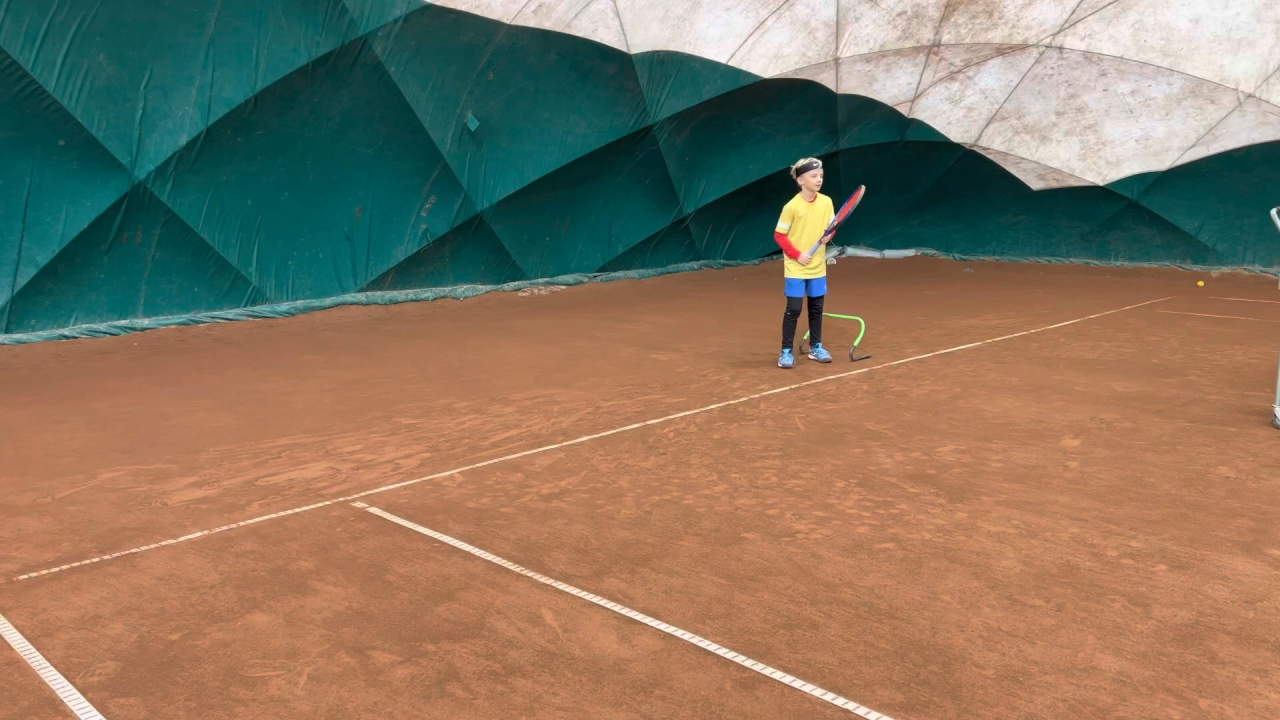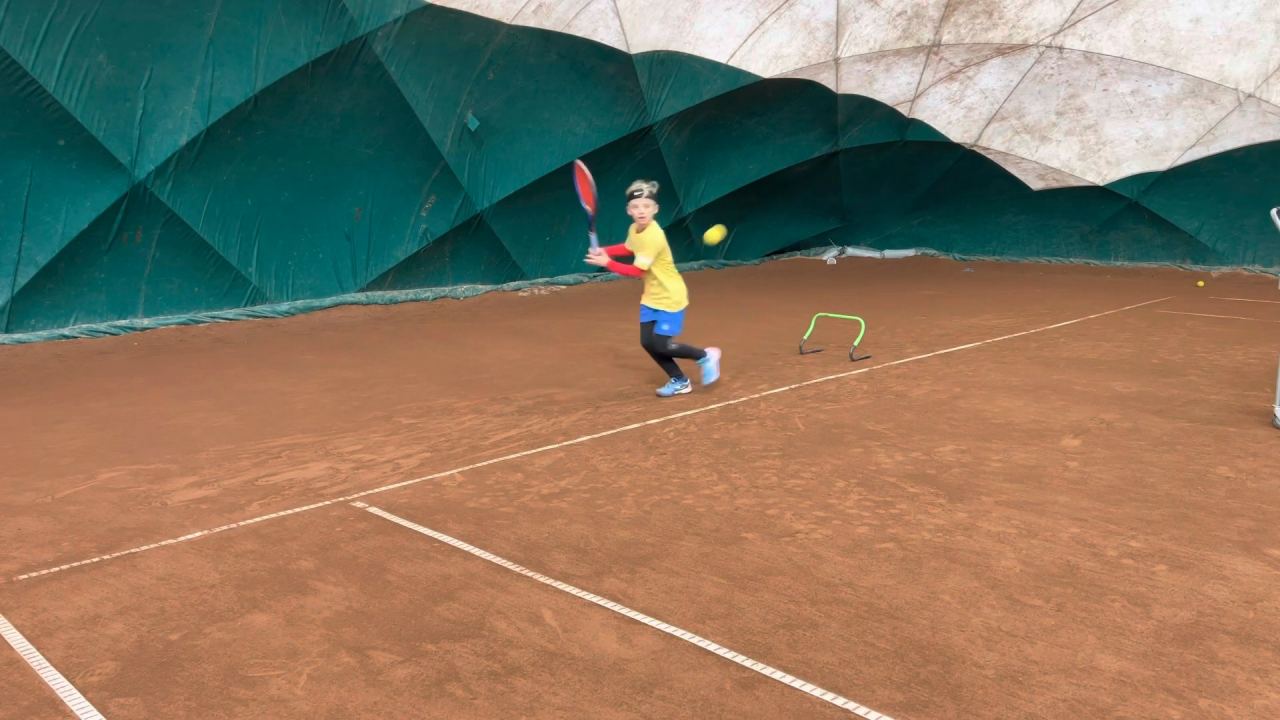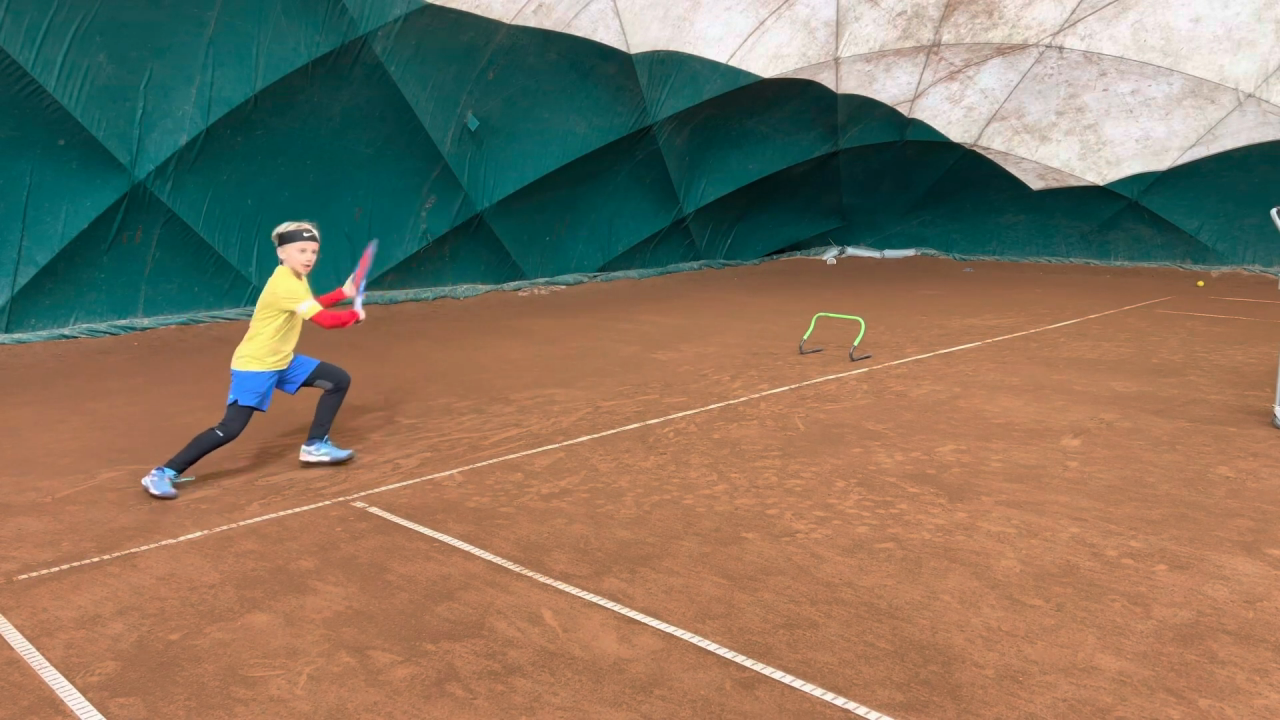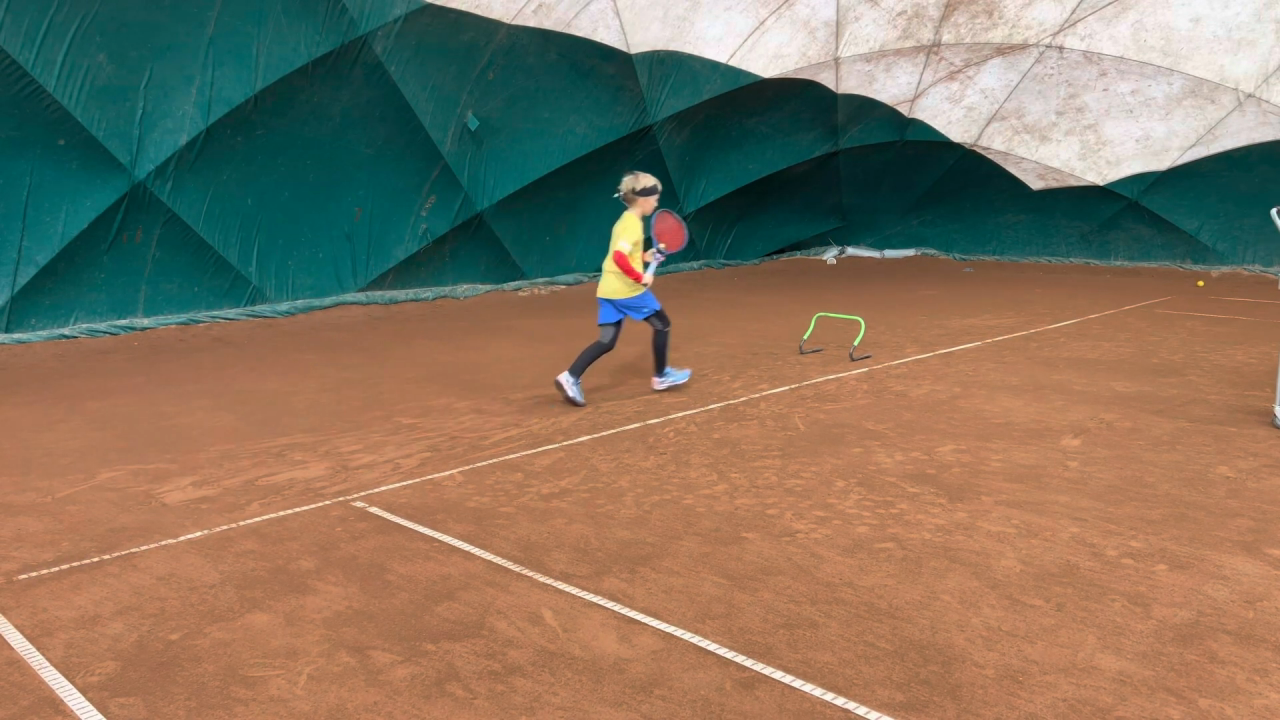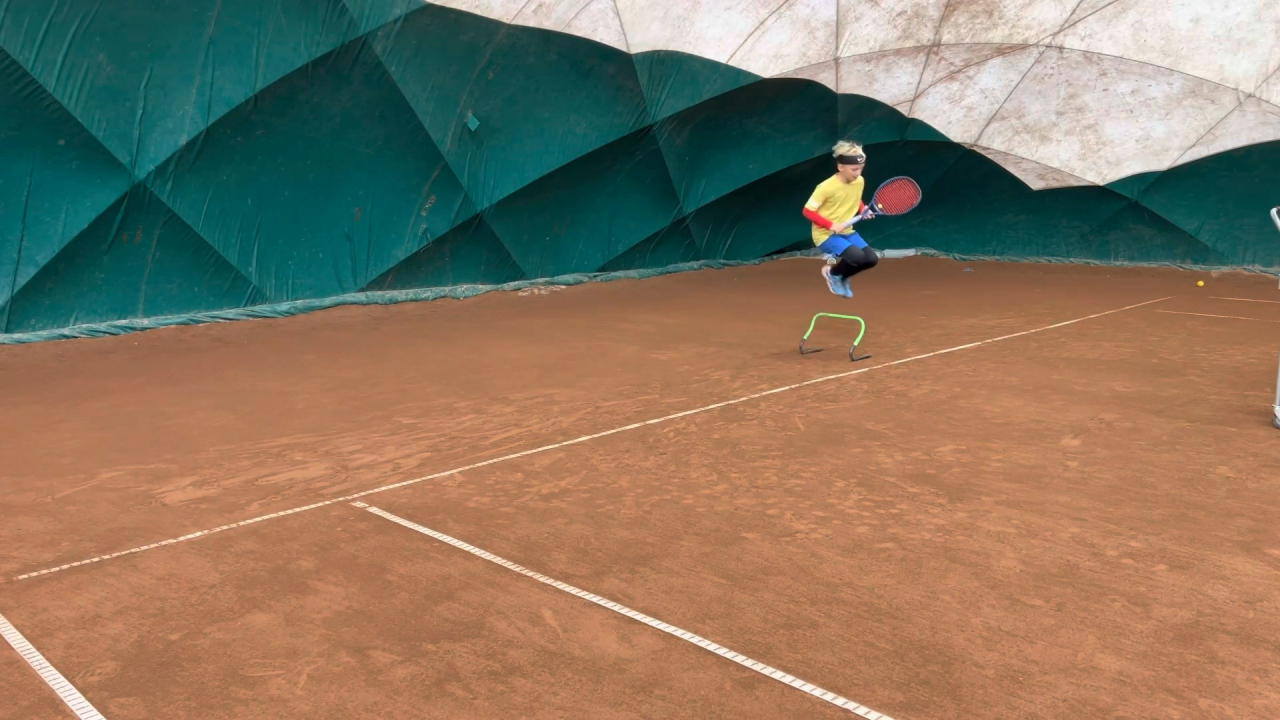
dt=1s
person 1, frame 1
left shoulder: (826, 202)
right shoulder: (792, 206)
right elbow: (779, 235)
left wrist: (828, 236)
right wrist: (797, 255)
left hip: (817, 267)
right hip: (796, 268)
left knee: (816, 308)
right knee: (793, 309)
left ankle: (816, 347)
right ankle: (786, 352)
person 1, frame 2
left shoulder: (652, 236)
right shoulder: (634, 229)
left elbow: (638, 271)
right elbow: (628, 249)
left wrist: (607, 263)
right wrist: (604, 251)
left hip: (671, 297)
right hip: (653, 296)
left knee: (662, 347)
right knee: (648, 343)
left ankle: (705, 356)
right ankle: (679, 381)
person 1, frame 3
left shoulder: (296, 280)
right shoulder: (287, 284)
left elbow: (315, 307)
right elbow: (325, 320)
left wrist: (342, 294)
right wrist: (355, 316)
left hip: (283, 360)
right hip: (254, 364)
left knee: (340, 381)
right knee: (230, 429)
left ankle: (315, 445)
right ankle: (164, 473)
person 1, frame 4
left shoulder: (623, 221)
right shoulder: (633, 225)
right elbow: (619, 257)
left wrist: (643, 256)
right wrist: (640, 277)
left hip: (608, 289)
right hip: (627, 290)
left knee: (607, 341)
right knee: (662, 325)
left ankle: (571, 378)
right ankle: (661, 376)
person 1, frame 5
left shoulder: (860, 182)
right shoulder: (826, 187)
right elbow: (808, 211)
left wrist: (864, 210)
right wrist: (830, 225)
left hip: (846, 232)
right hip: (826, 234)
left knee: (872, 258)
right knee: (857, 257)
left ankle: (842, 277)
right ankle: (834, 273)
